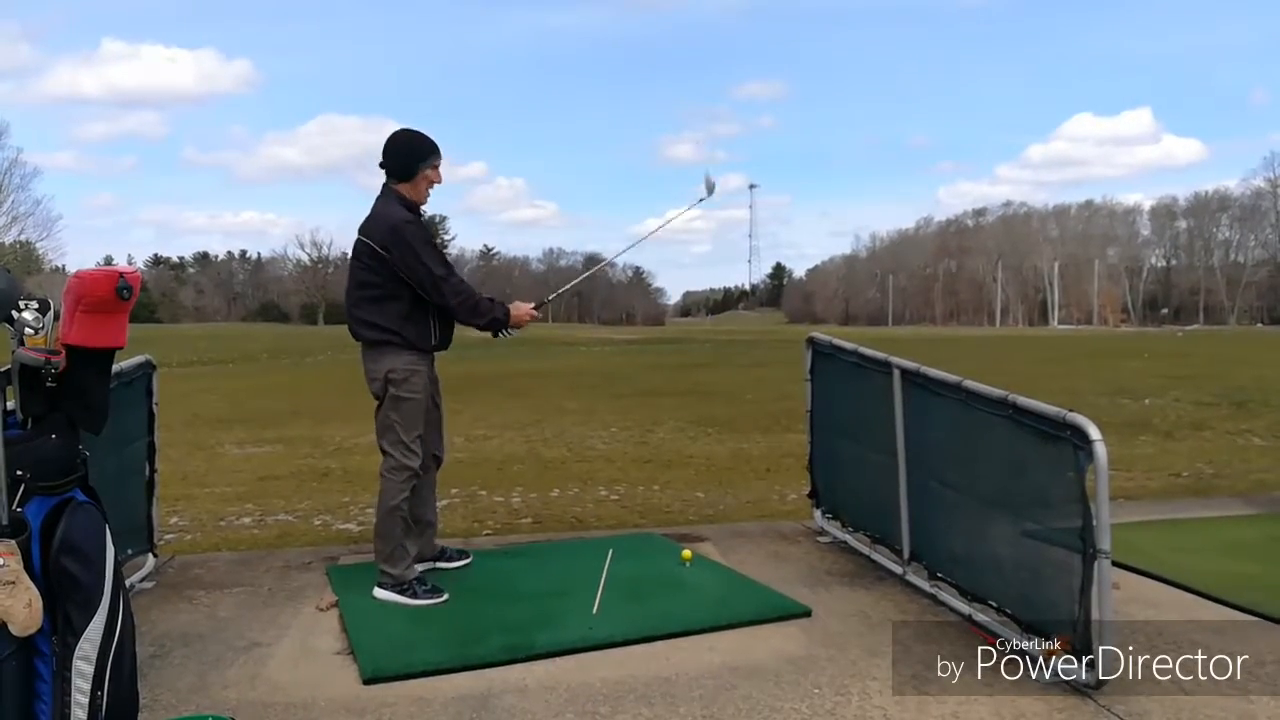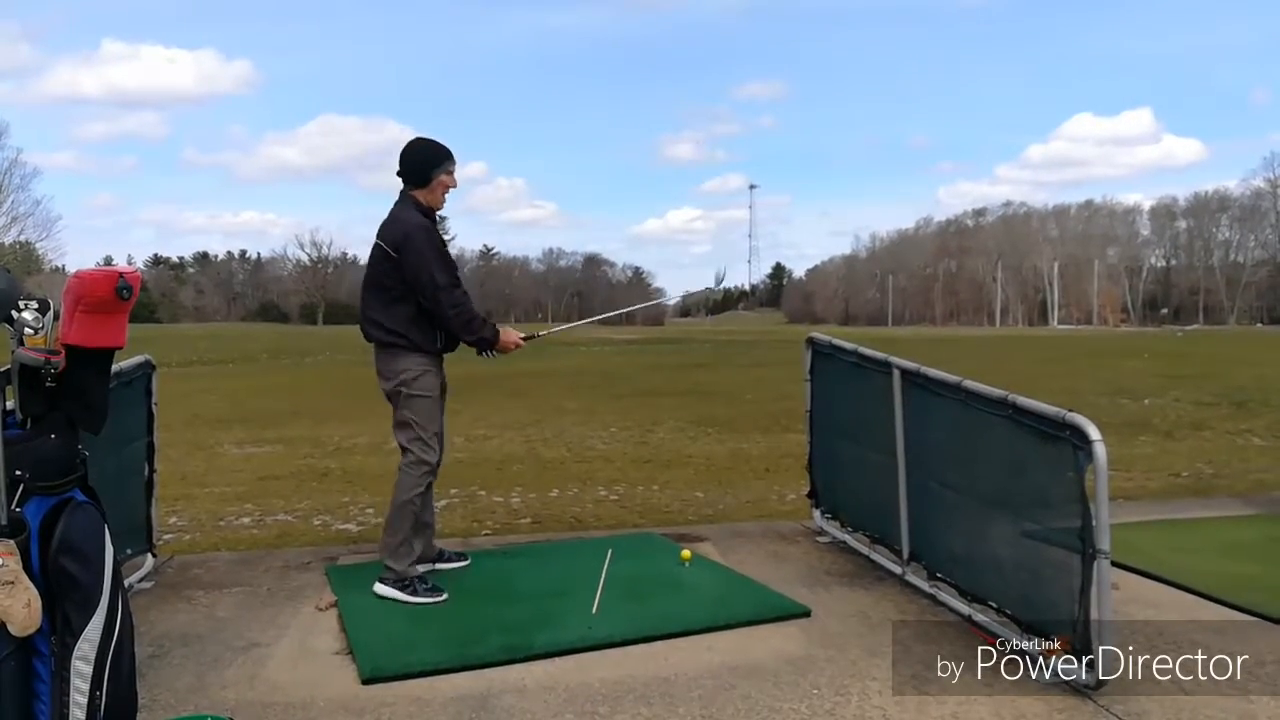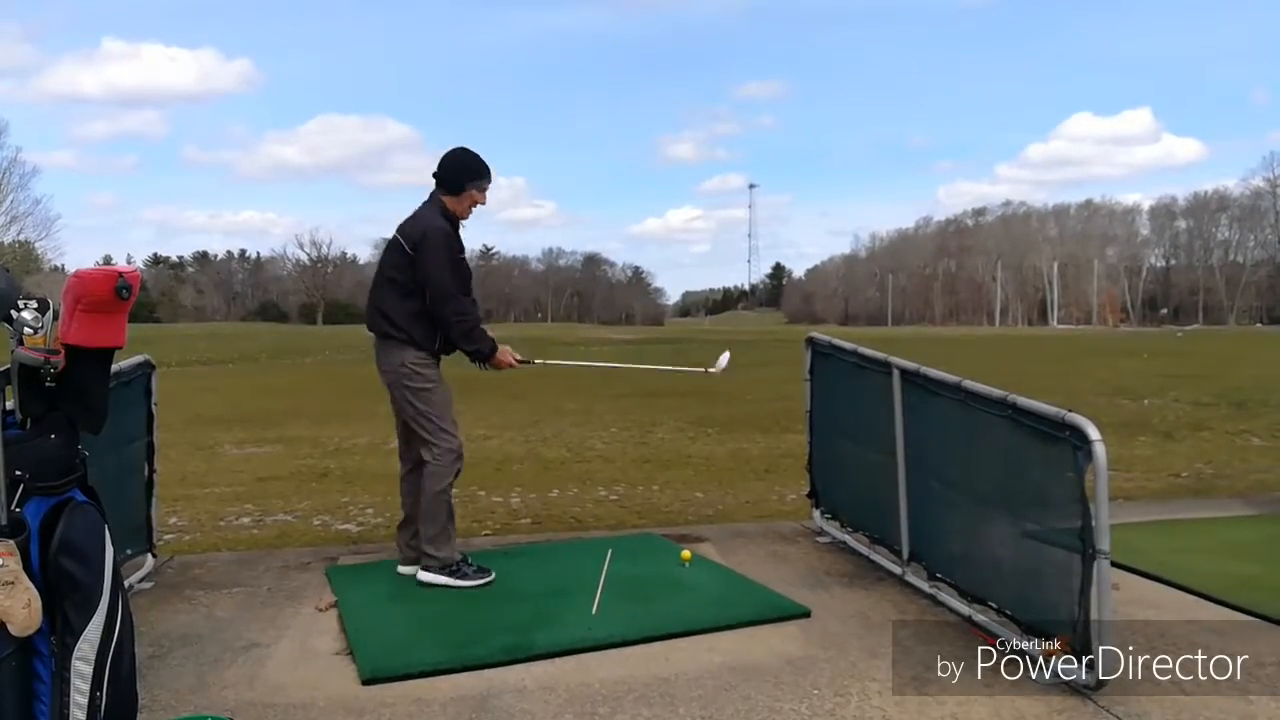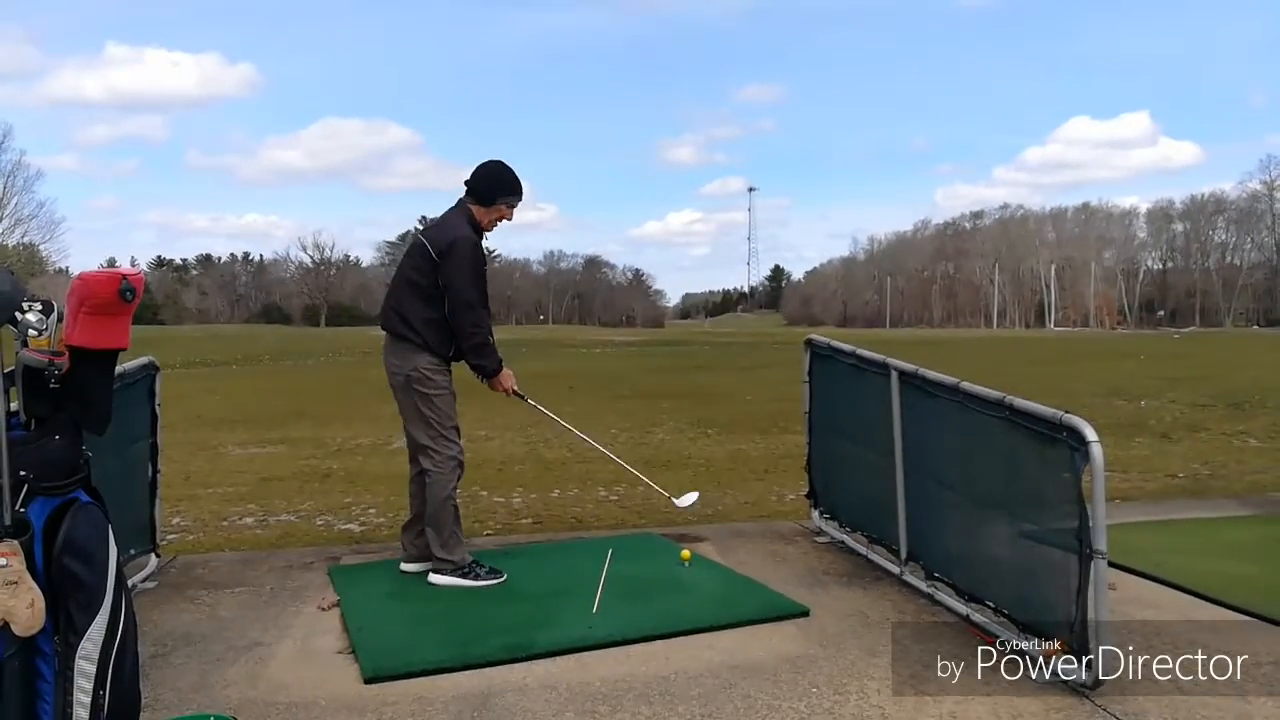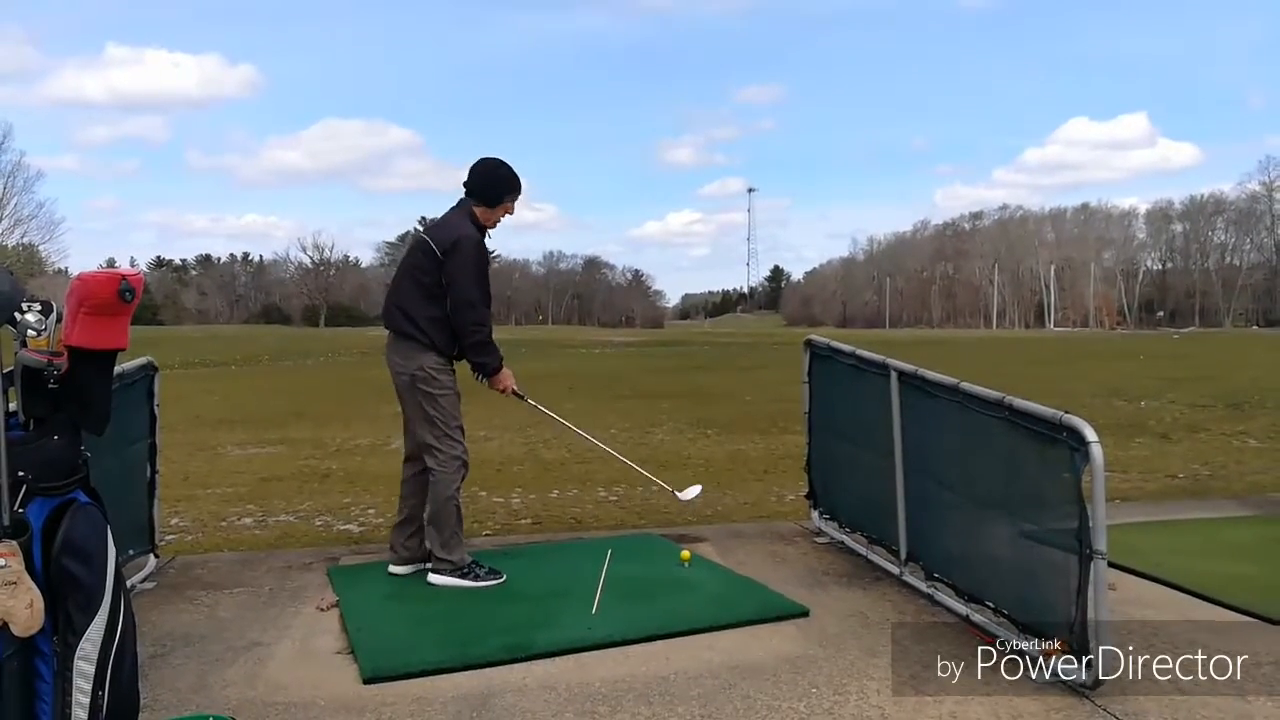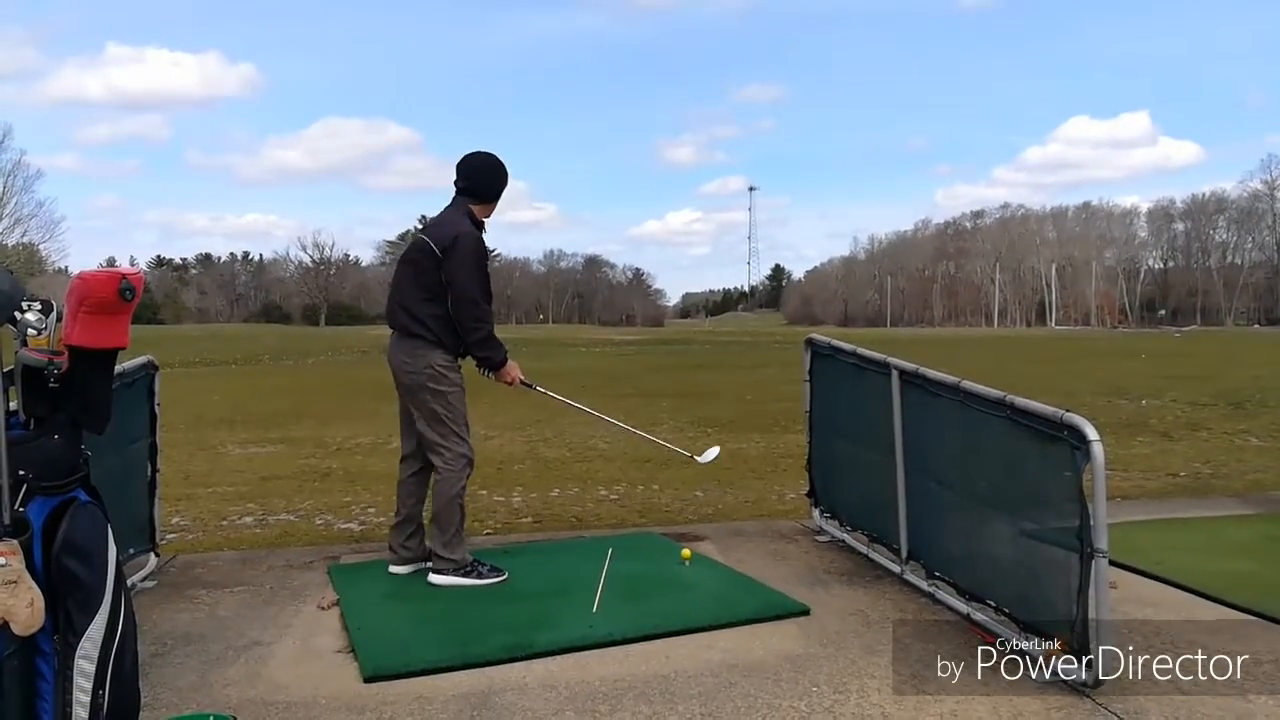
dt=0.3s
person 1, frame 1
left shoulder: (398, 218)
right shoulder: (396, 224)
left elbow: (439, 284)
right elbow: (442, 288)
left wrist: (493, 314)
right wrist: (502, 315)
left hip: (412, 353)
right hip: (398, 358)
left knee: (427, 455)
right knee: (402, 463)
left ankle: (421, 548)
right ankle: (393, 576)
person 1, frame 2
left shoulder: (412, 223)
right shoulder: (412, 229)
left elbow: (441, 294)
right elbow: (442, 298)
left wrist: (484, 334)
right wrist: (491, 336)
left hip: (417, 353)
right hip: (409, 357)
left knee: (426, 455)
right knee: (419, 458)
left ankle: (419, 550)
right ankle: (397, 572)
person 1, frame 3
left shoulder: (430, 225)
right shoulder: (434, 232)
left elbow: (450, 300)
right elbow: (449, 304)
left wrist: (483, 347)
right wrist: (487, 350)
left hip: (407, 350)
right hip: (409, 353)
left knee: (419, 453)
right knee: (443, 450)
left ankle: (415, 550)
right ankle: (440, 558)
person 1, frame 4
left shoulder: (449, 230)
right shoulder: (461, 241)
left elbow: (465, 311)
right elbow: (466, 315)
left wrist: (488, 363)
right wrist: (493, 368)
left hip: (412, 352)
right hip: (420, 358)
left knee: (428, 455)
right knee: (444, 457)
left ankle: (418, 549)
right ankle: (449, 561)
person 1, frame 5
left shoulder: (448, 228)
right shoulder: (465, 239)
right elbow: (468, 314)
left wrist: (487, 363)
right wrist: (494, 367)
left hip: (411, 350)
right hip: (424, 356)
left knee: (421, 454)
right knee: (448, 456)
left ankle: (407, 551)
right ankle: (449, 561)
person 1, frame 6
left shoulder: (443, 227)
right shoulder: (464, 237)
right elbow: (469, 310)
left wrist: (489, 357)
right wrist: (497, 360)
left hip: (410, 348)
right hip: (429, 354)
left knee: (418, 453)
right knee: (453, 455)
left ankle: (406, 550)
right ankle: (450, 561)
